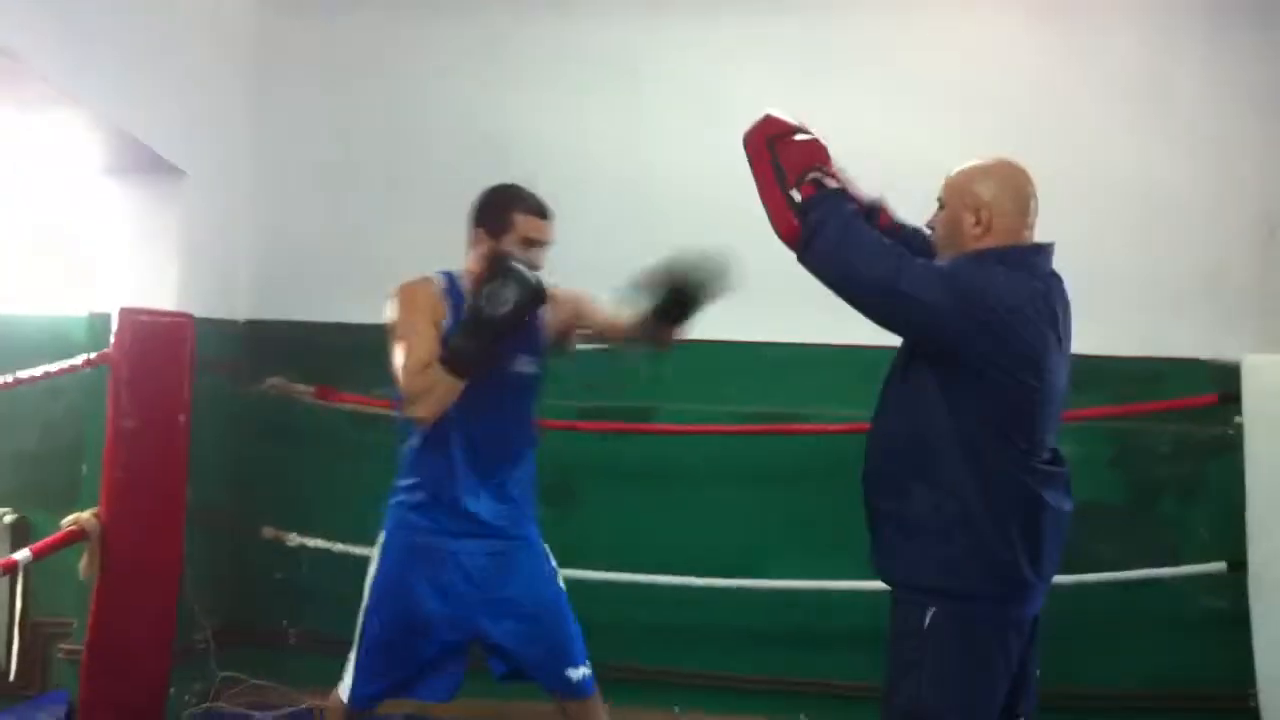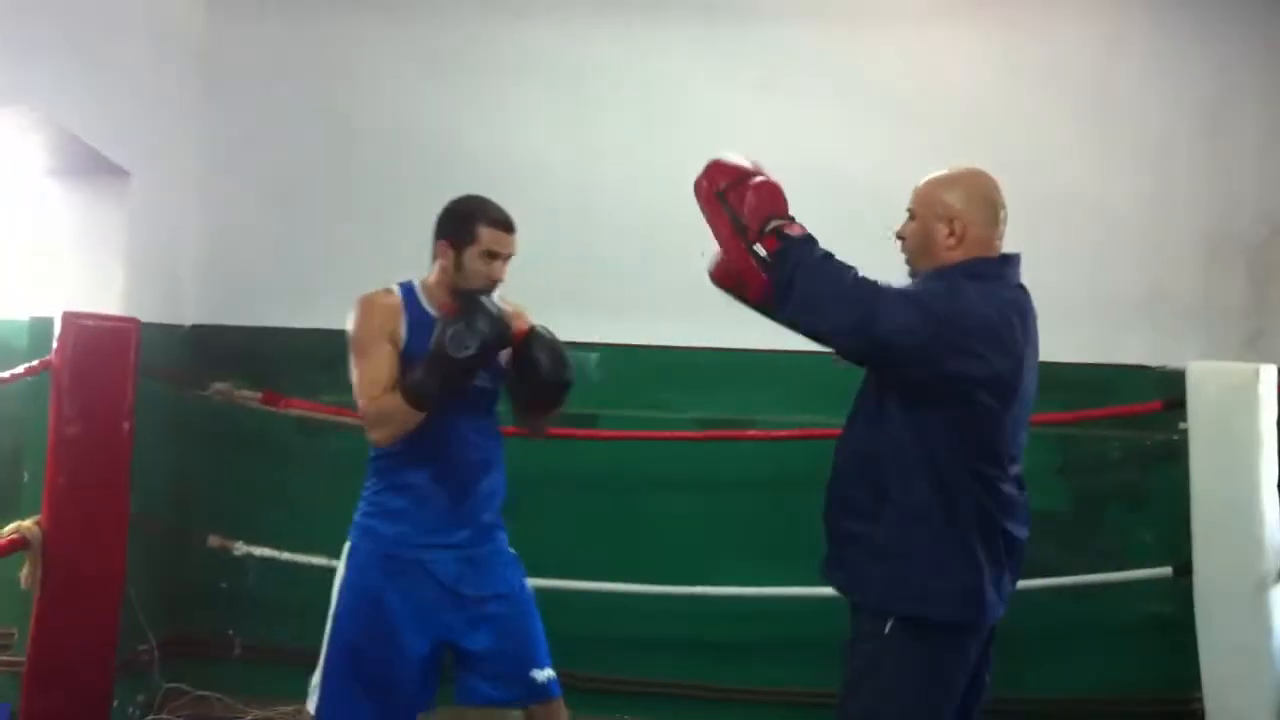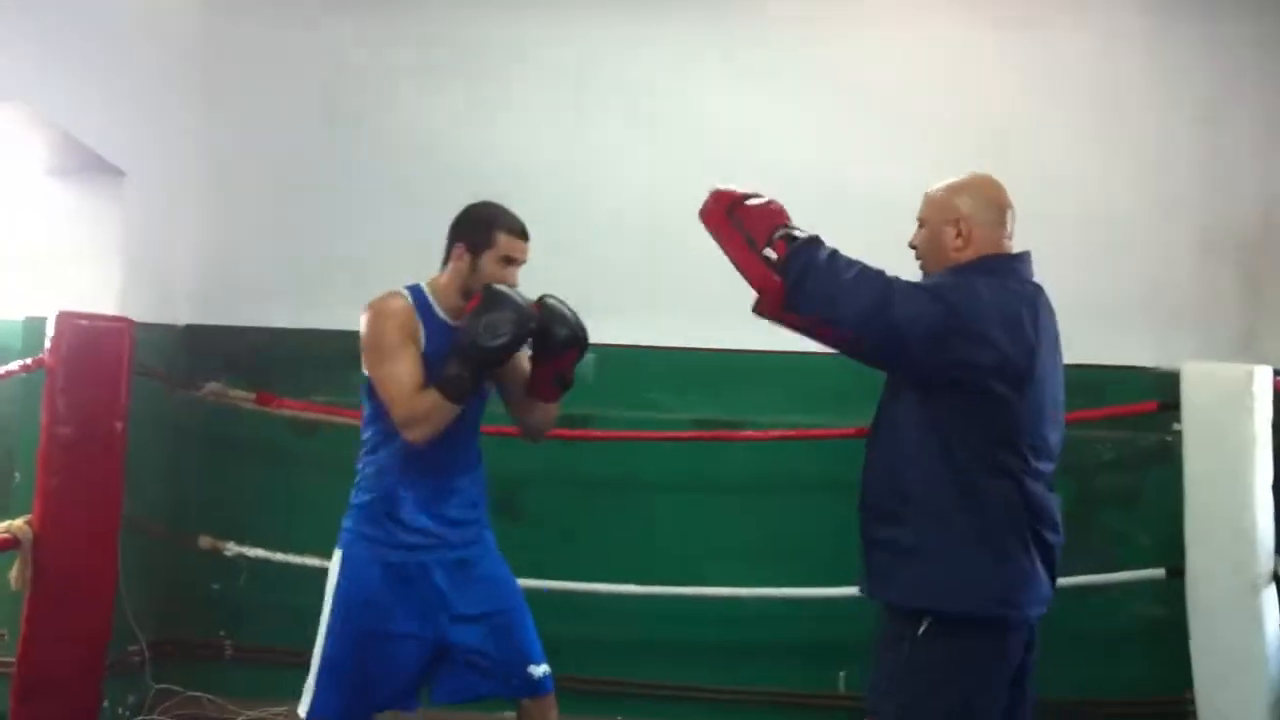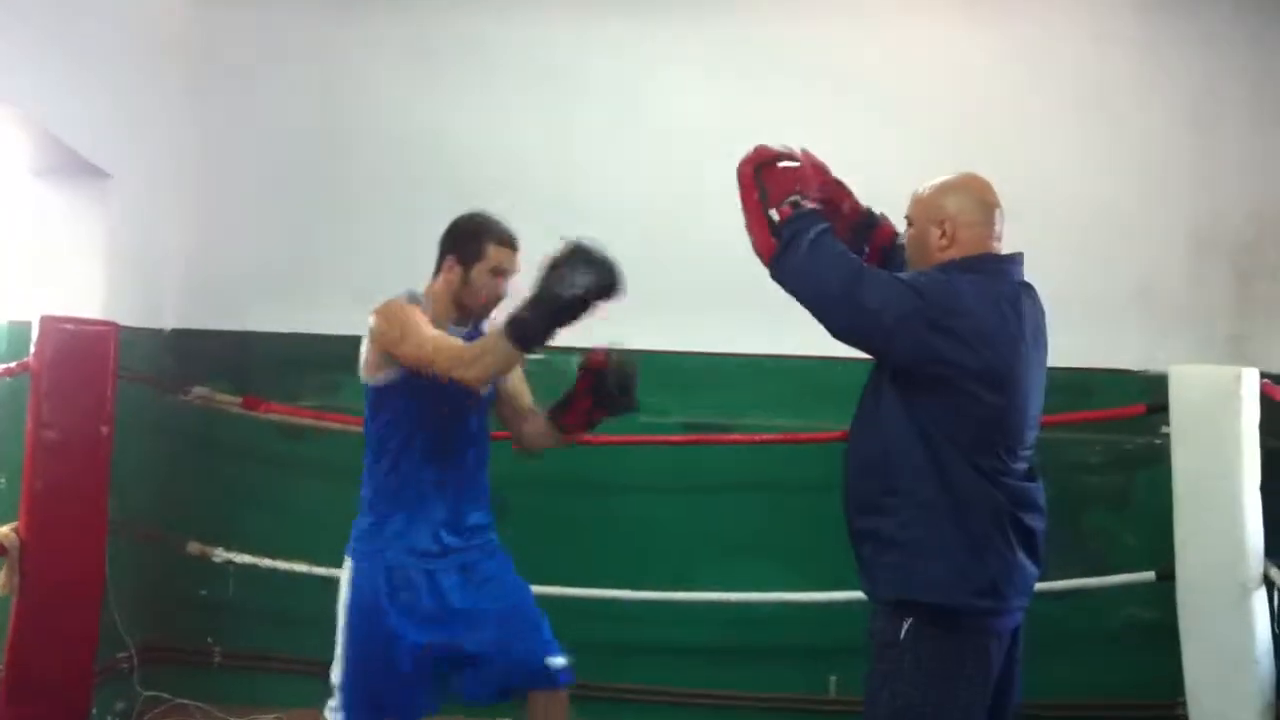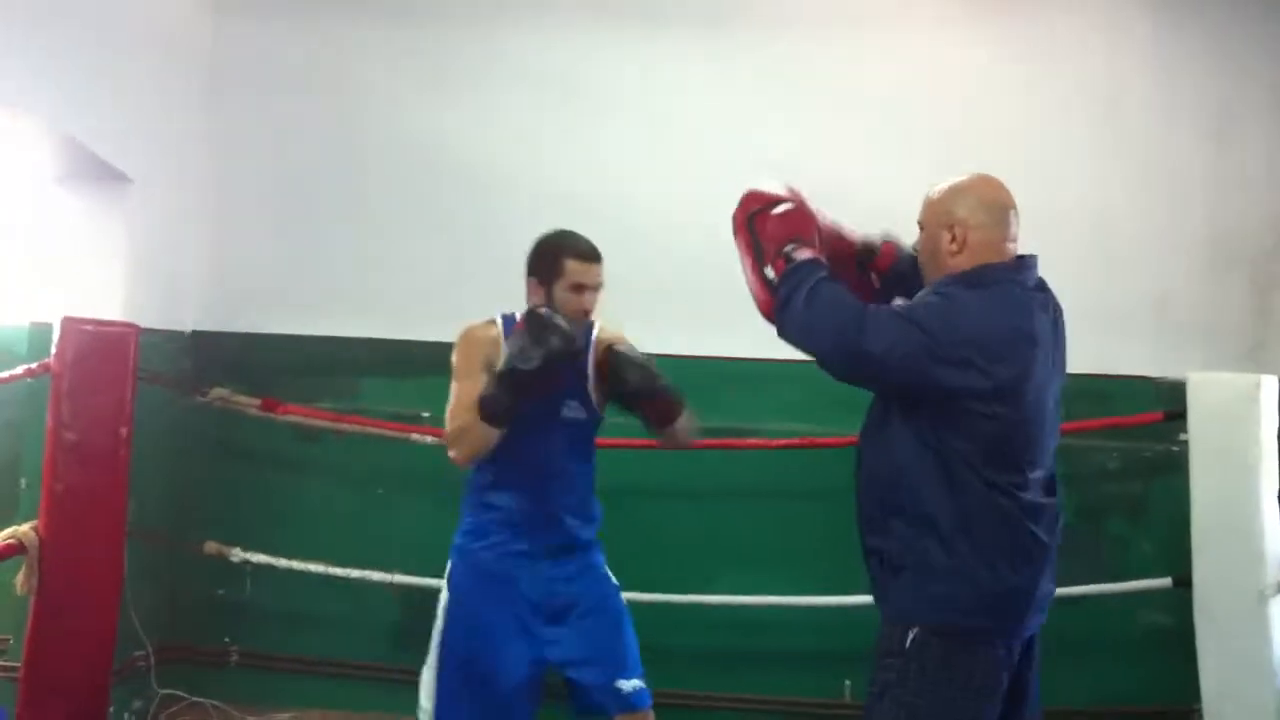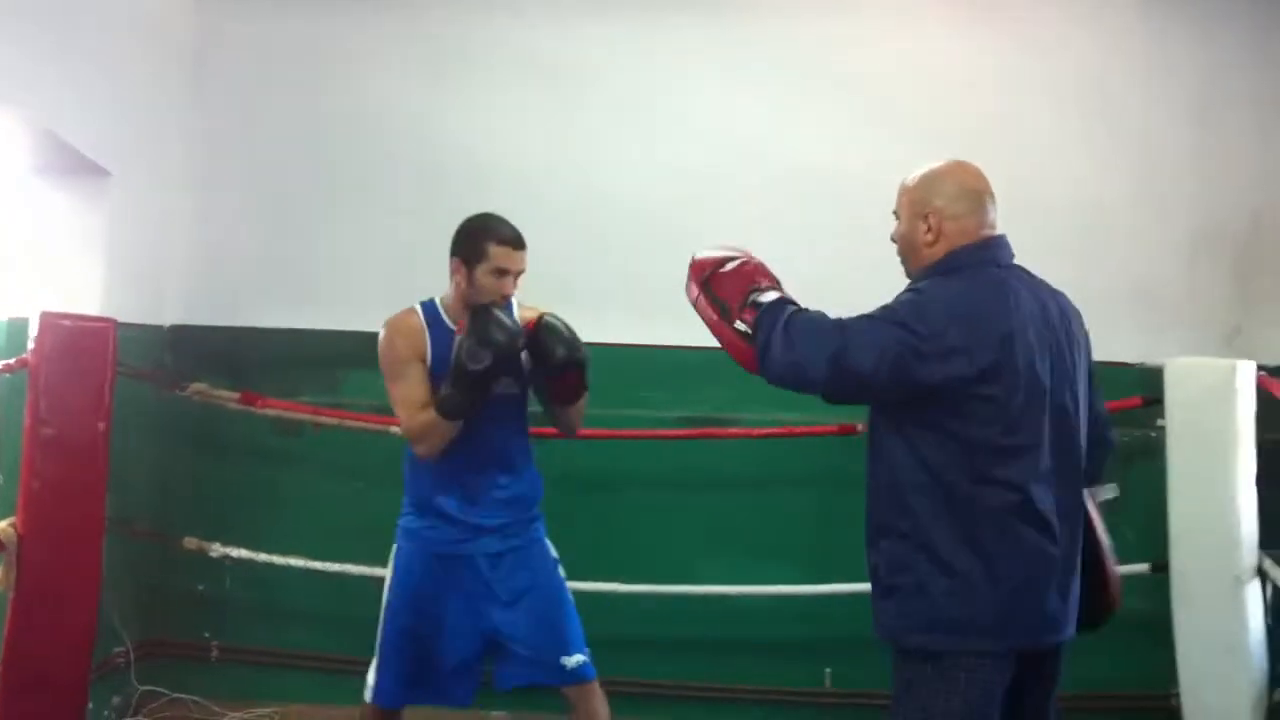
dt=0.4s
person 1, frame 1
left shoulder: (984, 299)
right shoulder: (1023, 289)
left elbow: (870, 273)
right elbow: (912, 263)
left wrist: (812, 188)
right wrist: (843, 203)
left hip: (961, 562)
right hip: (999, 552)
person 1, frame 2
left shoulder: (962, 314)
right shoulder: (989, 303)
left elbow: (858, 316)
right elbow: (885, 323)
left wrist: (772, 229)
left hip: (920, 578)
right hip: (961, 569)
person 1, frame 3
left shoulder: (970, 310)
right shoulder: (1016, 303)
left elbow: (861, 305)
right elbow: (893, 318)
left wrist: (780, 241)
left hip: (955, 582)
right hip: (1000, 573)
person 1, frame 4
left shoulder: (954, 308)
right shoulder: (1009, 300)
left elbow: (841, 291)
right elbow: (897, 281)
left wrist: (795, 212)
right wrist: (848, 218)
left hip: (940, 581)
right hip: (988, 574)
person 1, frame 5
left shoulder: (965, 322)
right shoulder: (1029, 305)
left elbow: (847, 336)
left wrist: (792, 255)
right wrist: (862, 258)
left hip: (948, 590)
right hip: (1010, 582)
person 1, frame 6
left shoulder: (944, 311)
right shoulder: (1053, 308)
left elbow: (835, 358)
right elbow: (1090, 444)
left wrist: (755, 303)
left hip: (959, 599)
right hip: (1040, 589)
person 2, frame 1
left shoulder: (546, 307)
right shoulder: (421, 299)
left elbow: (638, 329)
right elbow: (420, 405)
left wrist: (669, 310)
right wrist: (481, 333)
left hip: (507, 533)
right hip: (425, 530)
person 2, frame 2
left shoulder: (499, 321)
right shoulder: (382, 312)
left elbow: (531, 421)
right elbow: (378, 425)
left wrist: (540, 388)
right wrist: (442, 368)
left hip: (478, 542)
right hip: (391, 542)
person 2, frame 3
left shoulder: (498, 320)
right shoulder: (391, 315)
left elbow: (535, 425)
right elbow: (415, 424)
left wrist: (554, 364)
right wrist: (475, 361)
left hip: (463, 543)
right hip: (380, 545)
person 2, frame 4
left shoulder: (493, 332)
right shoulder: (396, 321)
left elbow: (532, 437)
right elbow: (469, 366)
left wrist: (586, 402)
right wrist: (546, 307)
left hip: (467, 547)
right hip: (391, 551)
left knee: (546, 679)
person 2, frame 5
left shoulder: (604, 348)
right shoulder: (481, 343)
left elbow: (679, 436)
right elbow: (461, 448)
left wrist: (655, 399)
right wrist: (513, 381)
left hip: (572, 558)
right hip: (487, 559)
person 2, frame 6
left shoulder: (528, 327)
right shoulder: (406, 331)
left elbow: (569, 424)
right elbow: (423, 440)
left wrist: (568, 375)
right wrist: (470, 378)
left hip: (516, 535)
right hip: (435, 537)
left knee: (579, 676)
